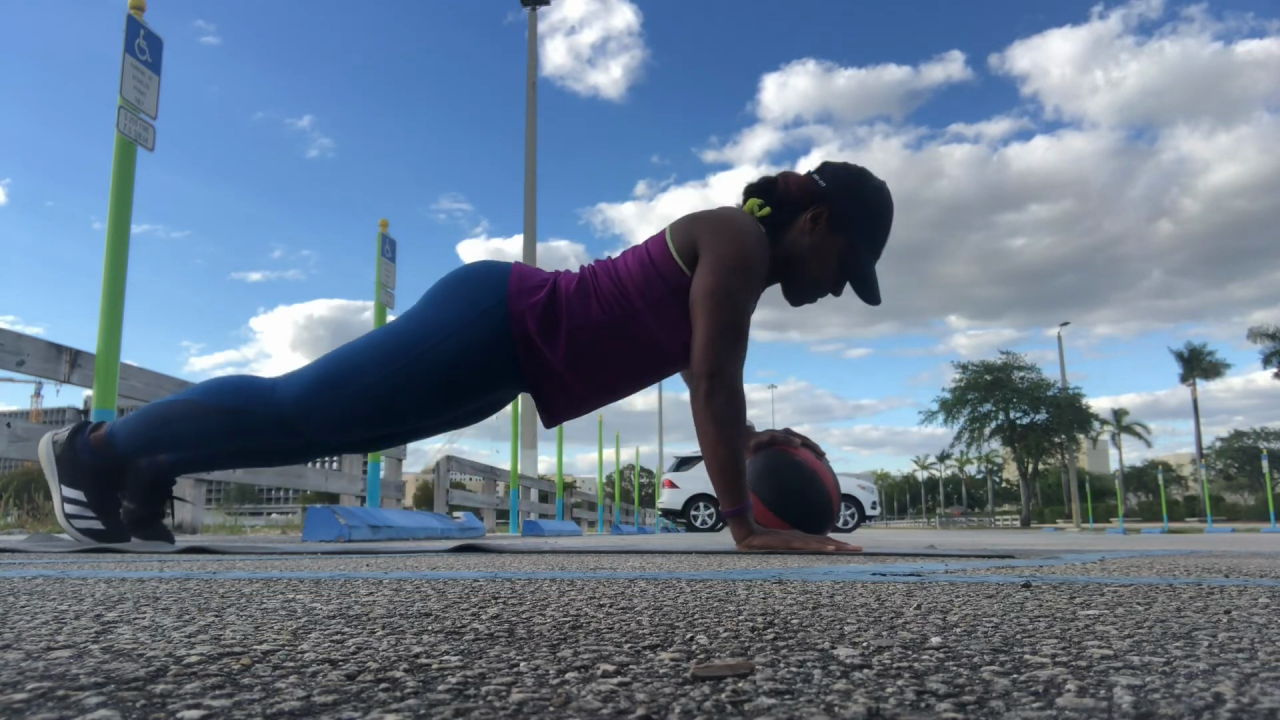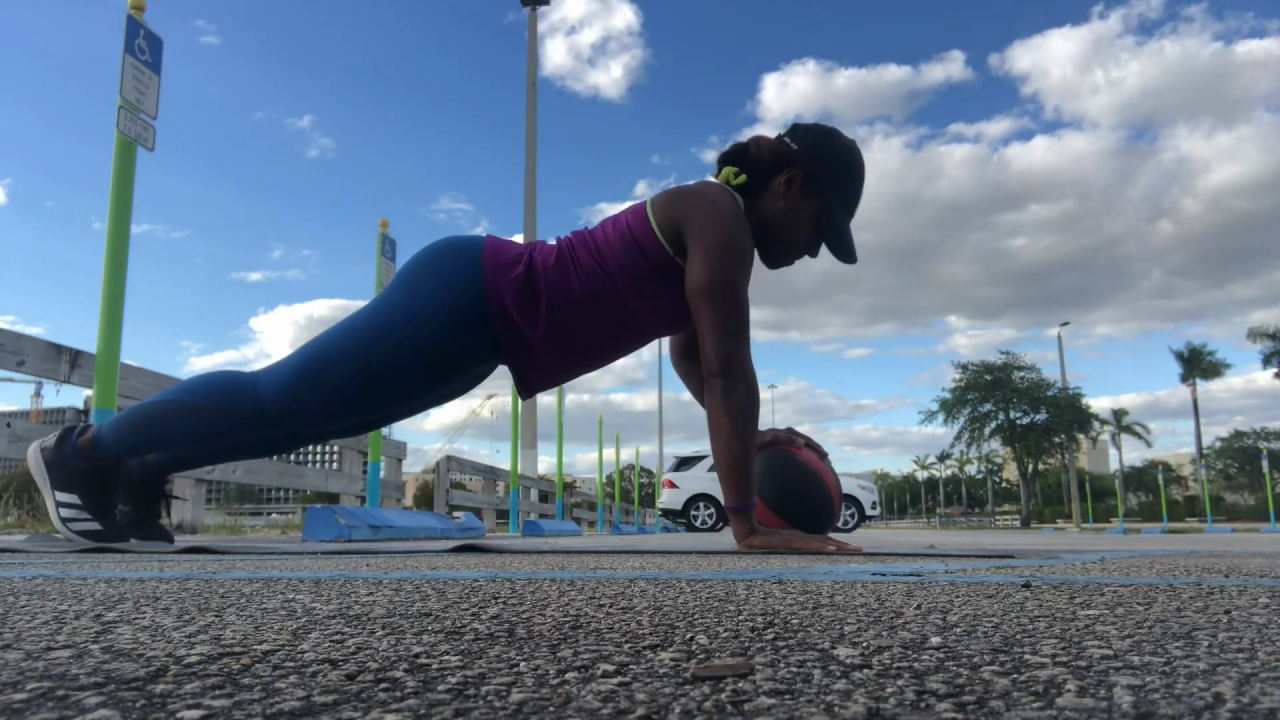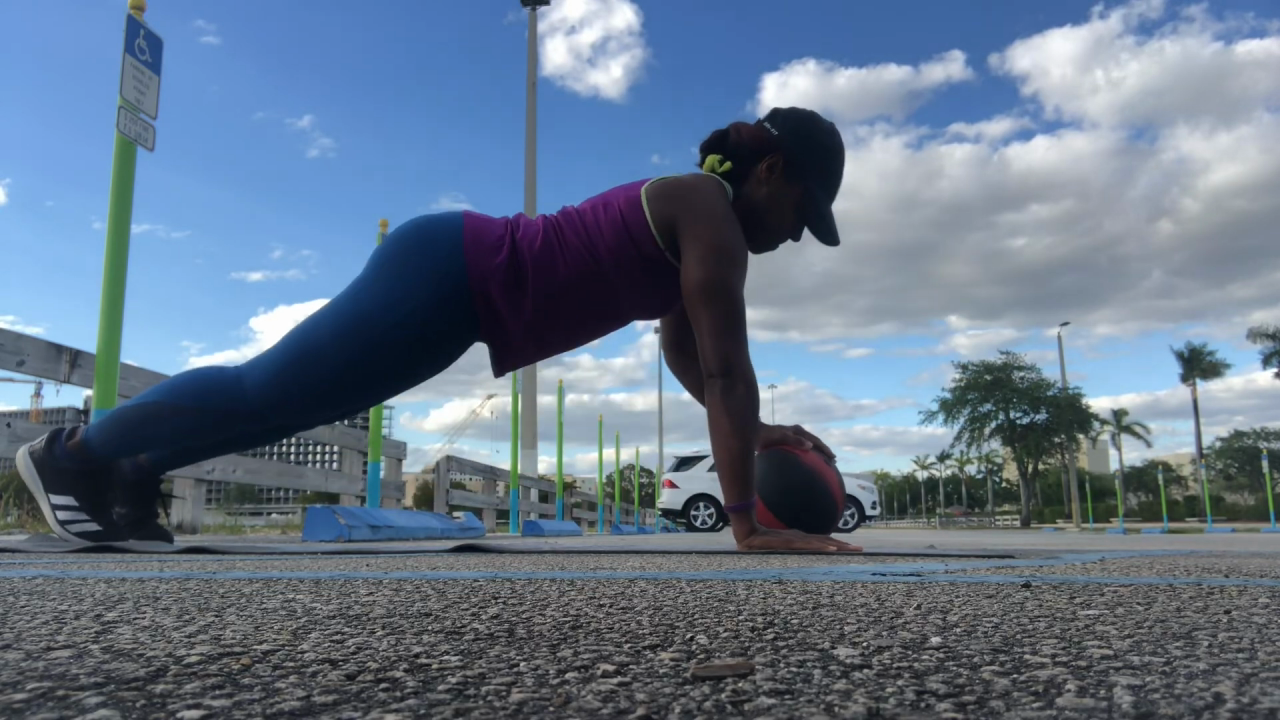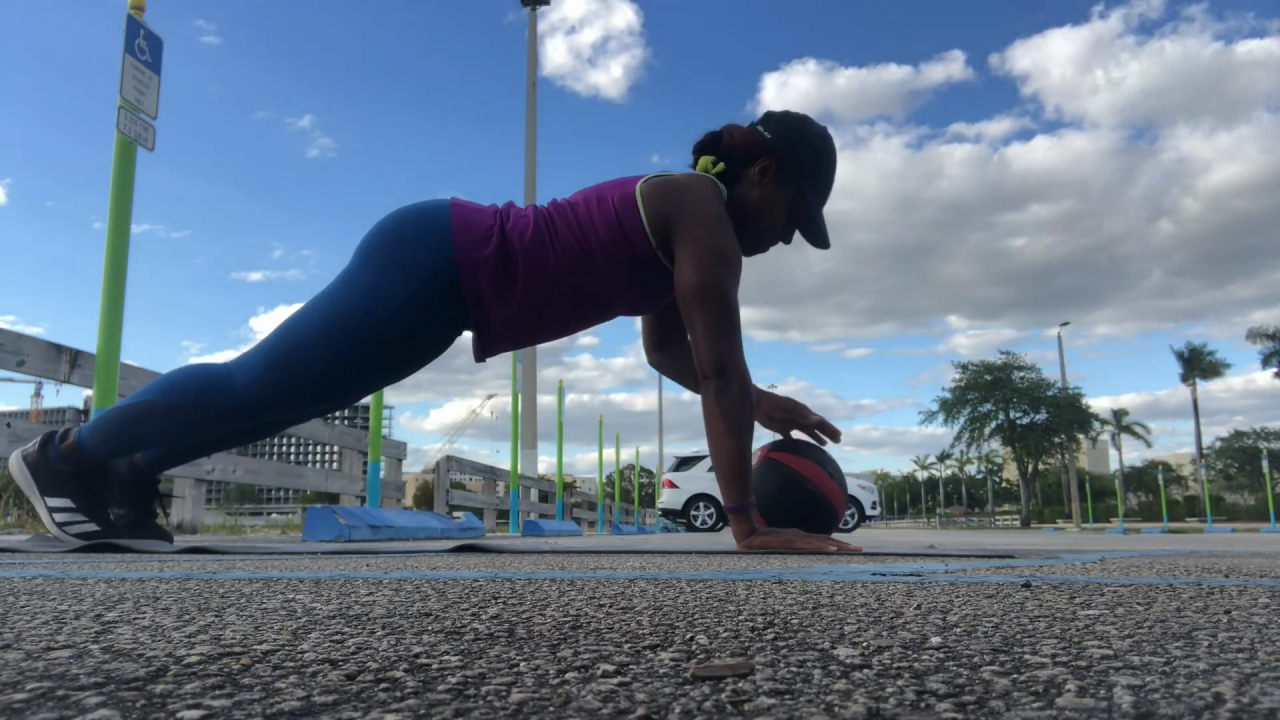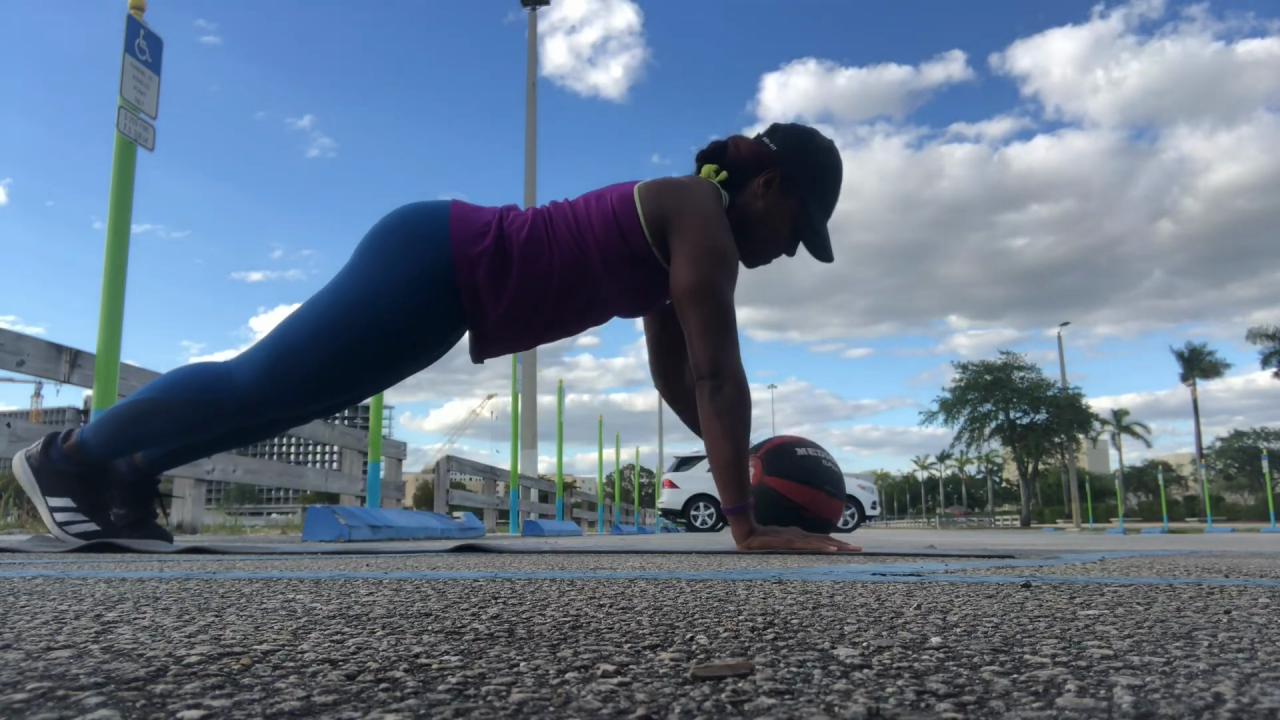
dt=0.2s
person 1, frame 1
left shoulder: (743, 266)
right shoulder: (742, 239)
left elbow: (709, 379)
right elbow: (708, 380)
left wrist: (748, 441)
right wrist: (743, 523)
left hip: (506, 348)
right hip: (489, 325)
left knee: (305, 422)
right knee: (290, 408)
left ankle: (147, 474)
right ankle: (96, 447)
person 1, frame 2
left shoulder: (715, 237)
right shoulder: (722, 215)
left elbow: (693, 360)
right elbow: (728, 372)
left wrist: (746, 439)
right wrist: (746, 522)
left hip: (481, 320)
right hip: (466, 300)
left knee: (293, 411)
right knee: (276, 400)
left ankle: (138, 473)
right ankle: (83, 452)
person 1, frame 3
left shoulder: (692, 220)
right shoulder: (711, 209)
left elbow: (684, 353)
right elbow: (725, 369)
left wrist: (751, 430)
right wrist: (746, 521)
left hip: (463, 283)
right hip: (447, 279)
left knee: (283, 399)
right knee: (263, 391)
left ankle: (132, 473)
right ankle: (73, 453)
person 1, frame 4
left shoulder: (680, 218)
right shoulder: (704, 211)
left elbow: (667, 349)
right elbow: (721, 369)
left wrist: (763, 406)
right wrist: (746, 522)
left hip: (449, 269)
right hip: (432, 268)
left knee: (276, 393)
right knee: (255, 385)
left ankle: (128, 474)
right ankle: (66, 455)
person 1, frame 5
left shoulder: (681, 234)
right shoulder: (703, 214)
left elbow: (674, 375)
right elbow: (717, 372)
left wrist: (740, 457)
right wrist: (743, 521)
left hip: (445, 282)
right hip: (432, 266)
left knee: (284, 396)
right knee: (255, 385)
left ankle: (129, 473)
right ankle: (68, 454)
